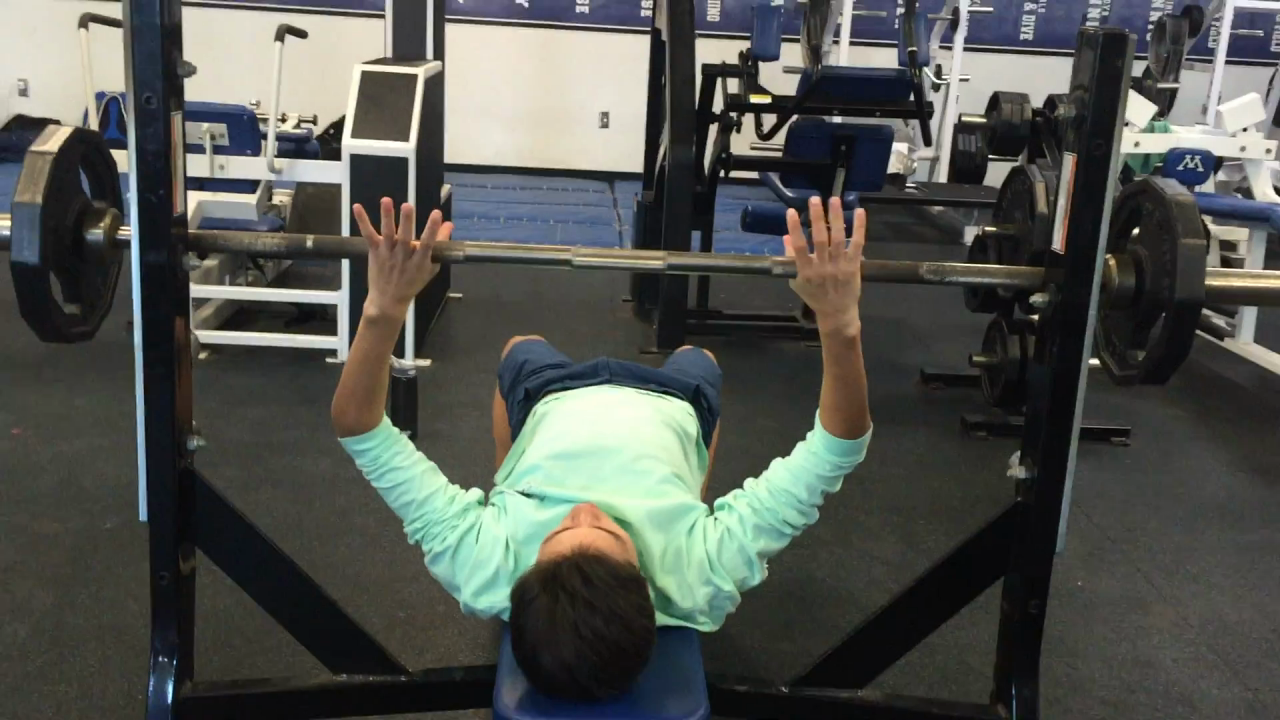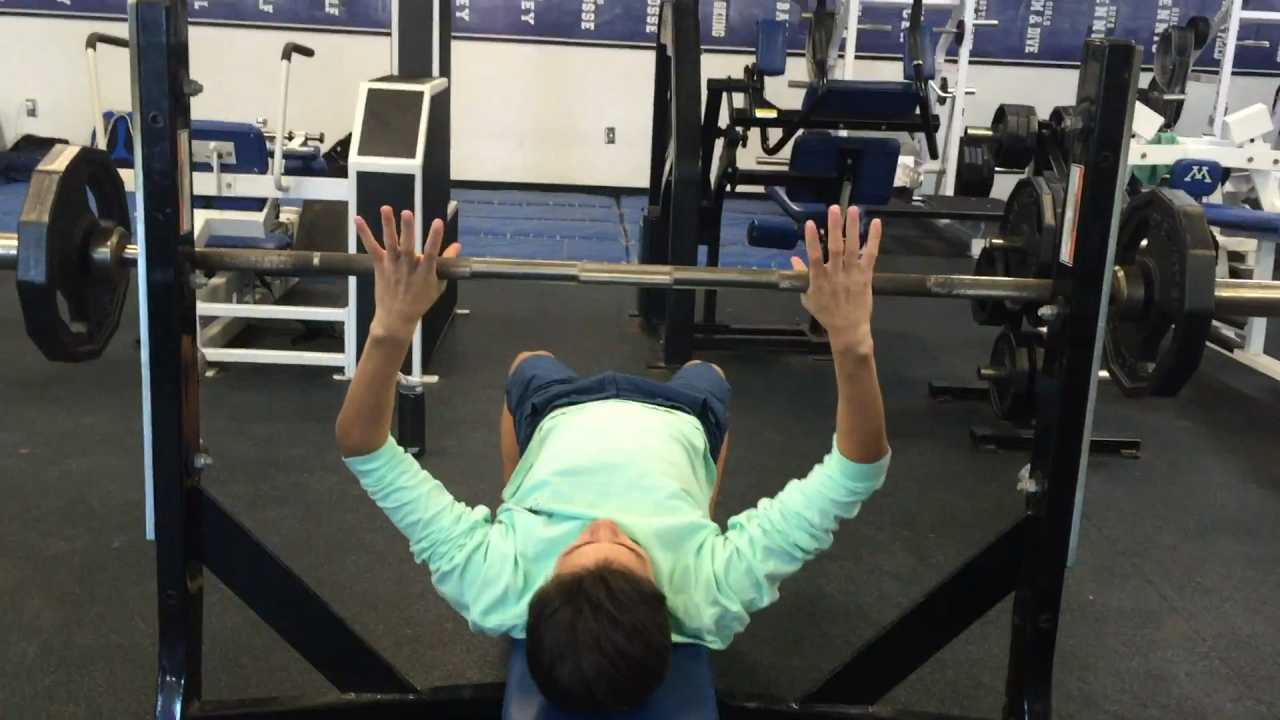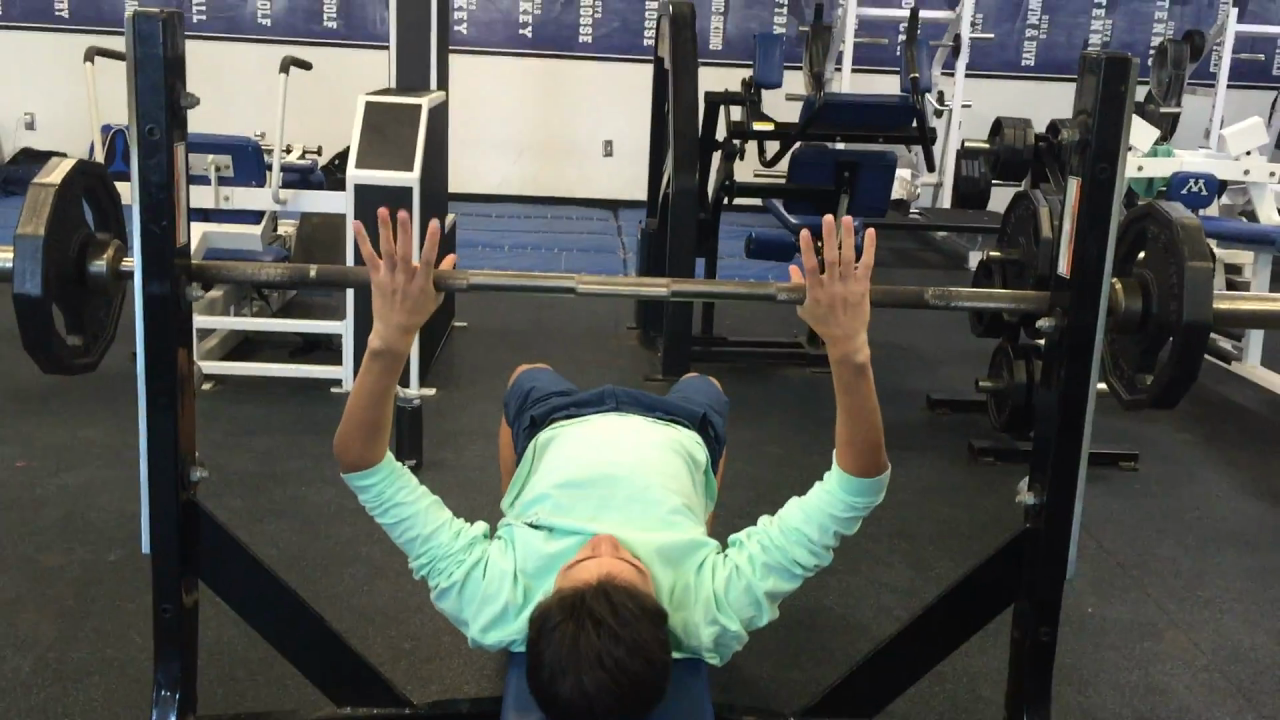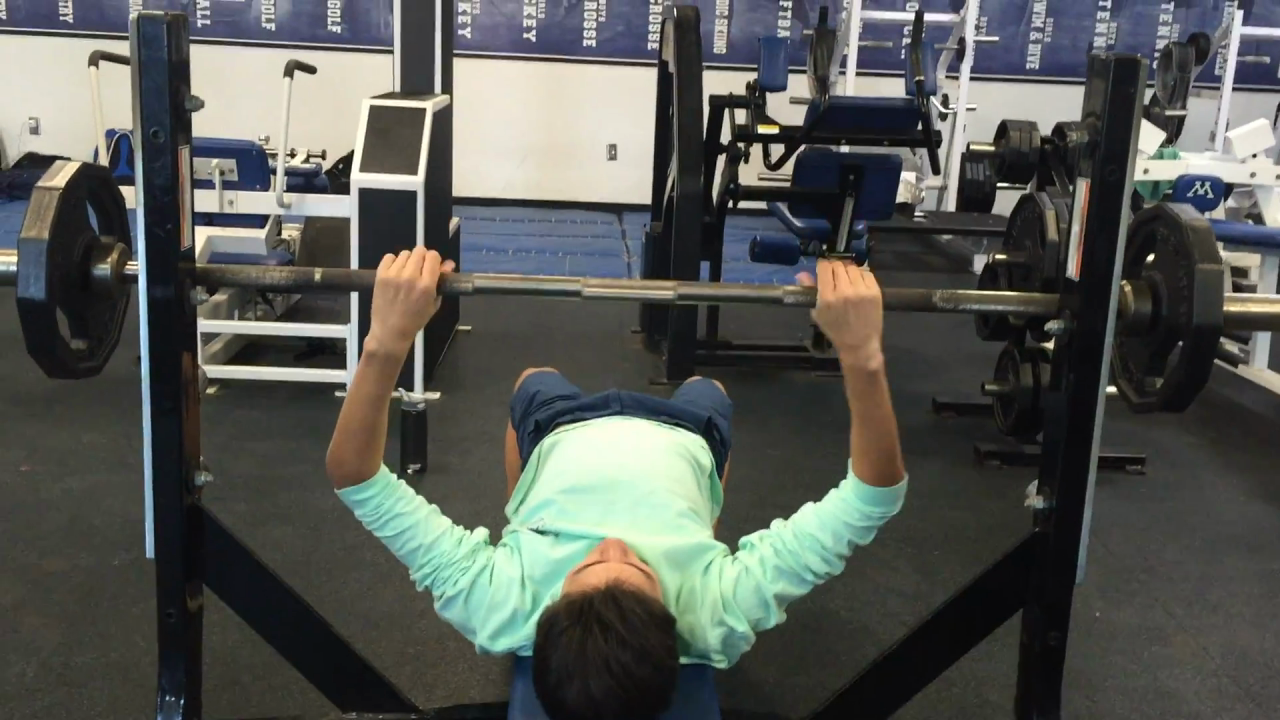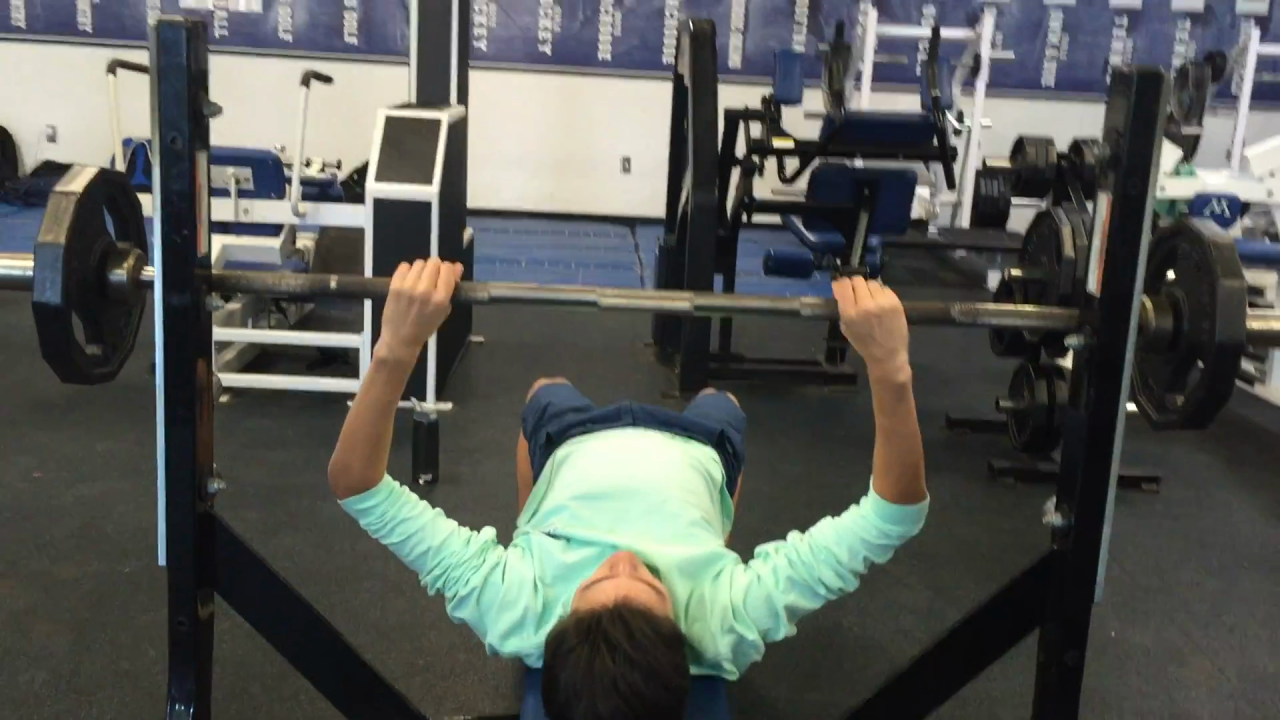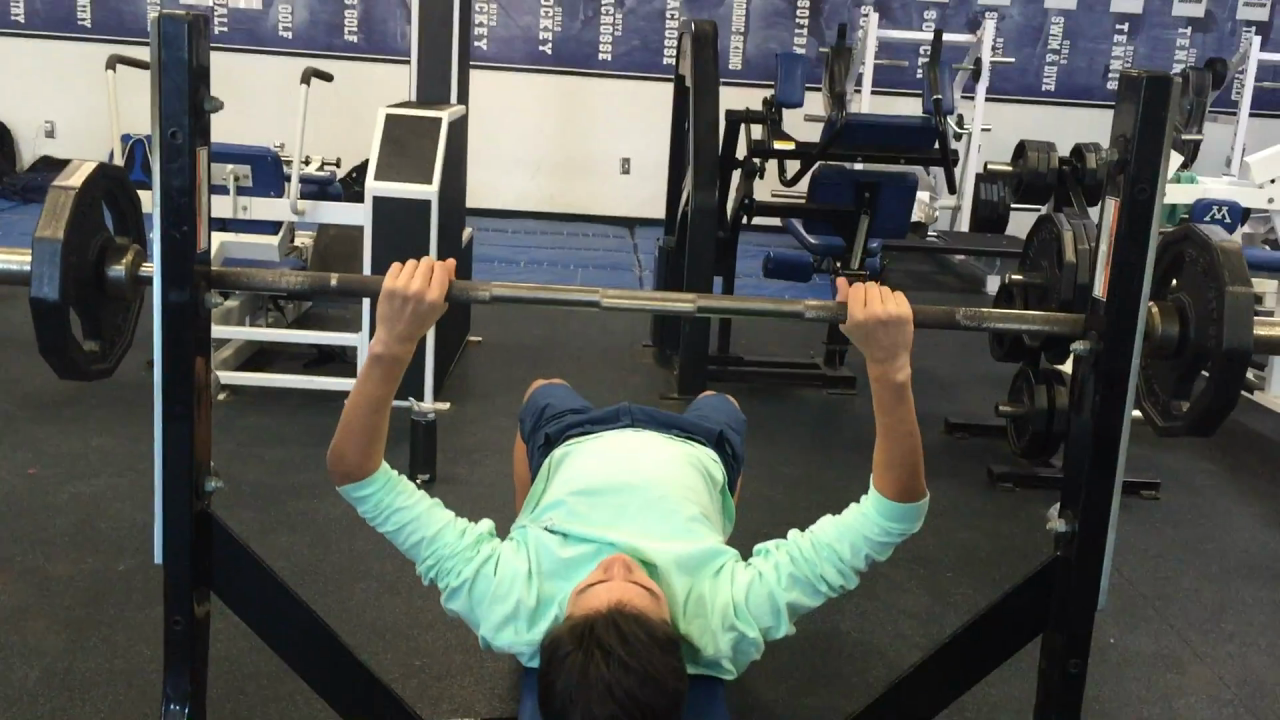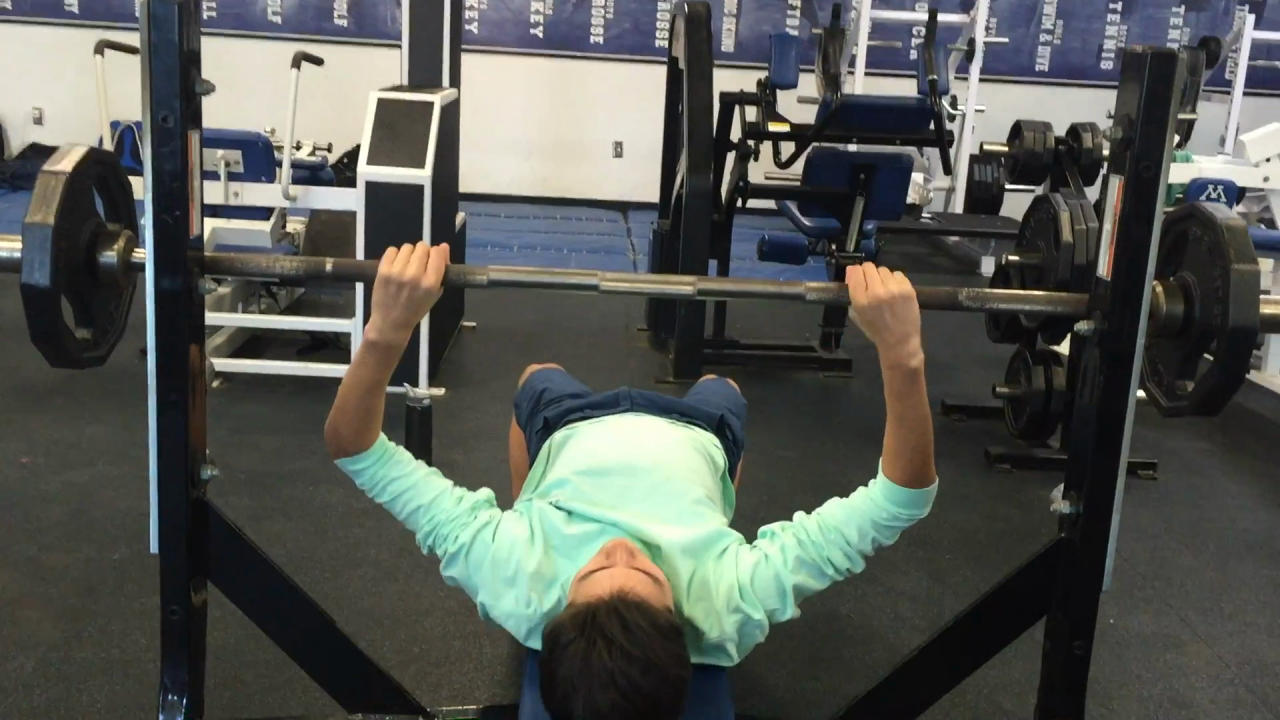
dt=0.2s
person 1, frame 1
left shoulder: (486, 569)
right shoulder: (698, 575)
left elbow: (360, 431)
right elbow: (836, 450)
left wrist: (384, 308)
right wrist: (839, 320)
left knee: (524, 349)
right knee: (696, 361)
person 1, frame 2
left shoulder: (497, 588)
right shoulder: (711, 593)
left elbow: (365, 449)
right elbow: (855, 471)
left wrist: (391, 327)
right wrist: (851, 339)
left knee: (531, 366)
right knee: (704, 375)
person 1, frame 3
left shoulder: (495, 604)
right shoulder: (711, 608)
left elbow: (363, 467)
right elbow: (856, 487)
left wrist: (389, 339)
right wrist: (849, 350)
left knee: (529, 378)
right knee: (701, 389)
person 1, frame 4
left shoulder: (504, 607)
right shoulder: (718, 613)
left elbow: (354, 481)
right elbow: (875, 497)
left wrist: (386, 340)
right wrist: (862, 352)
left knee: (536, 381)
right knee: (706, 392)
person 1, frame 5
left shoulder: (516, 613)
right shoulder: (729, 620)
left elbow: (355, 486)
right elbow: (895, 515)
left wrist: (395, 347)
right wrist: (890, 367)
left knee: (550, 395)
right knee: (719, 405)
person 1, frame 6
left shoulder: (512, 606)
right shoulder: (726, 617)
left elbow: (354, 474)
right elbow: (895, 514)
left wrist: (390, 344)
right wrist: (890, 368)
left knee: (545, 393)
right knee: (717, 405)
person 1, frame 7
left shoulder: (516, 587)
right shoulder: (730, 603)
left elbow: (356, 451)
right elbow: (901, 500)
left wrist: (386, 330)
right wrist: (900, 351)
left knee: (541, 378)
right knee: (720, 389)
